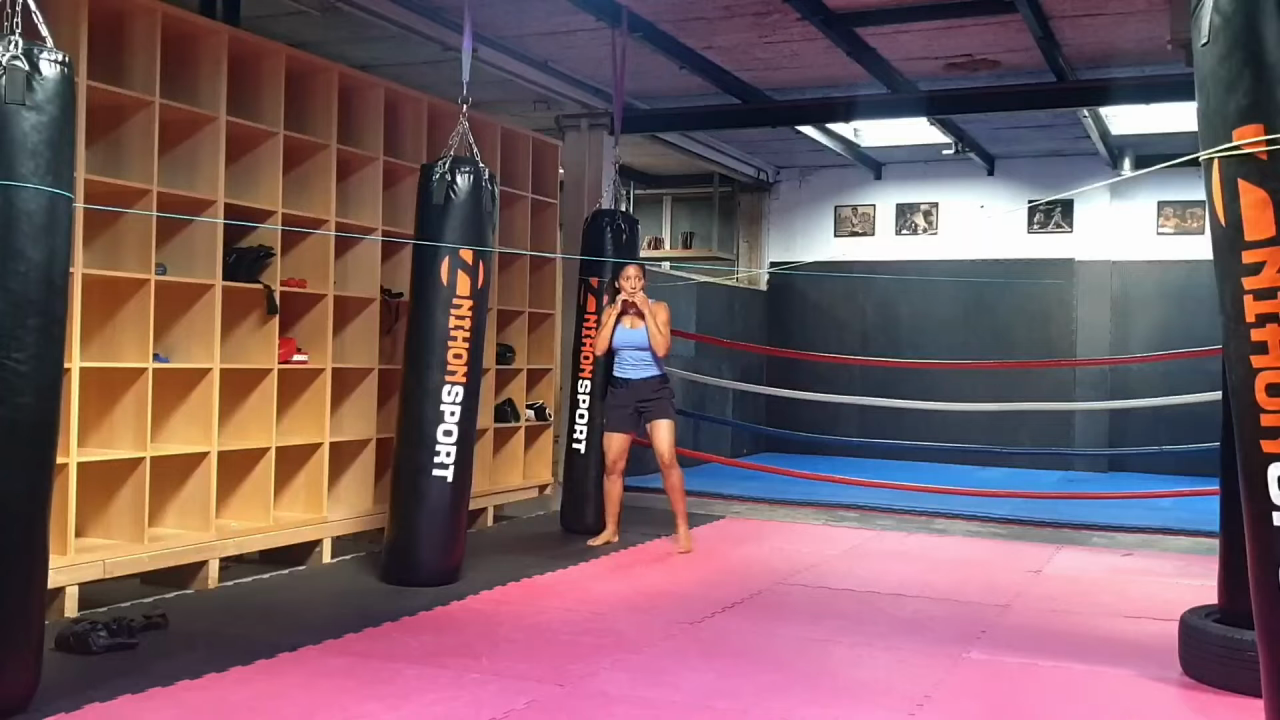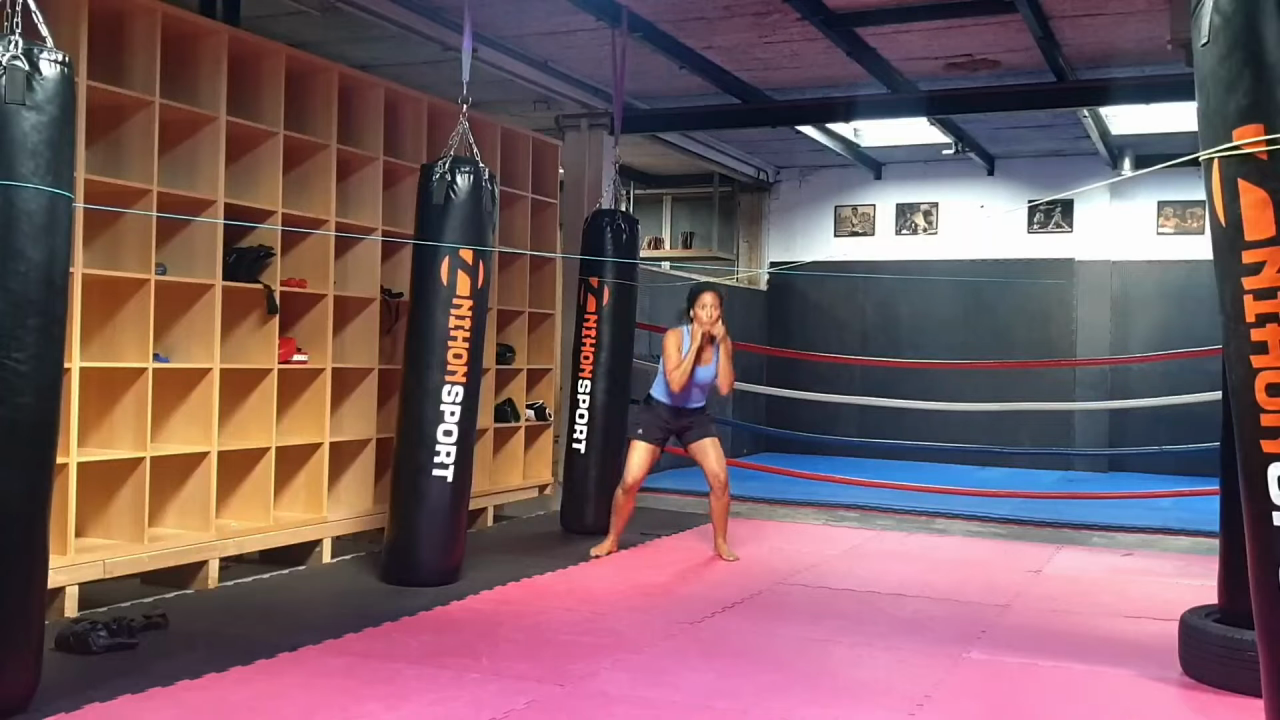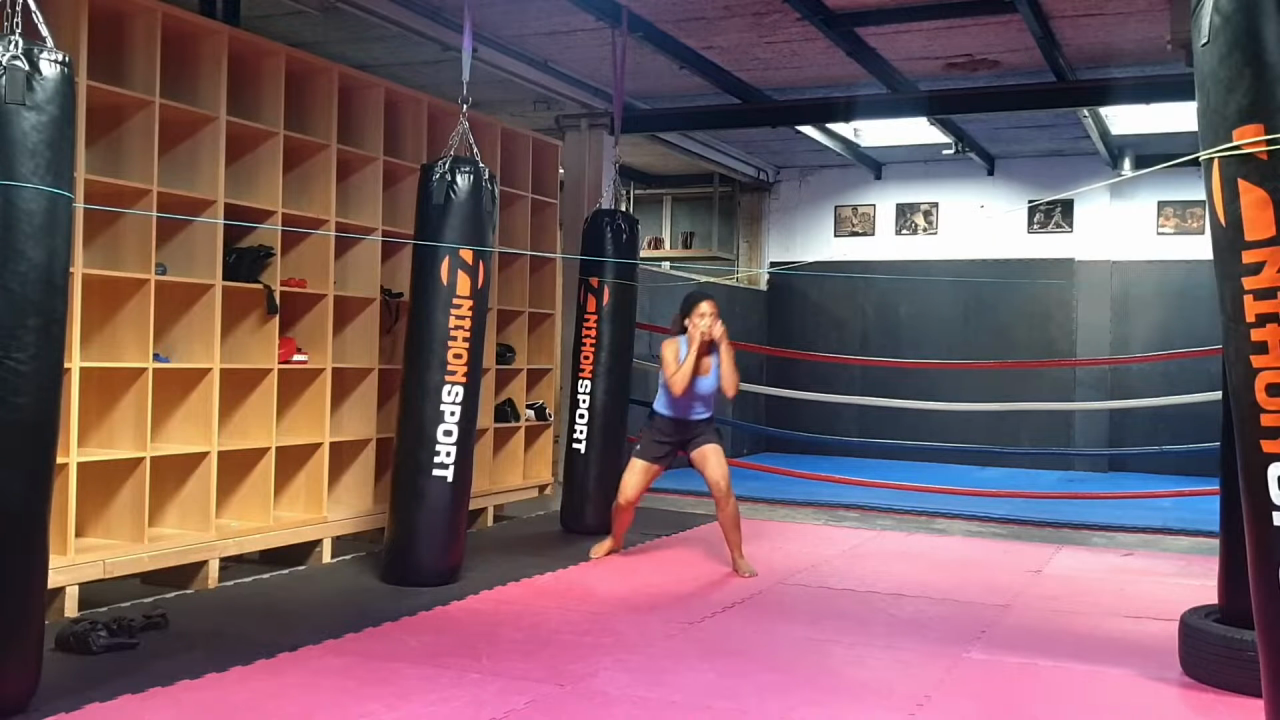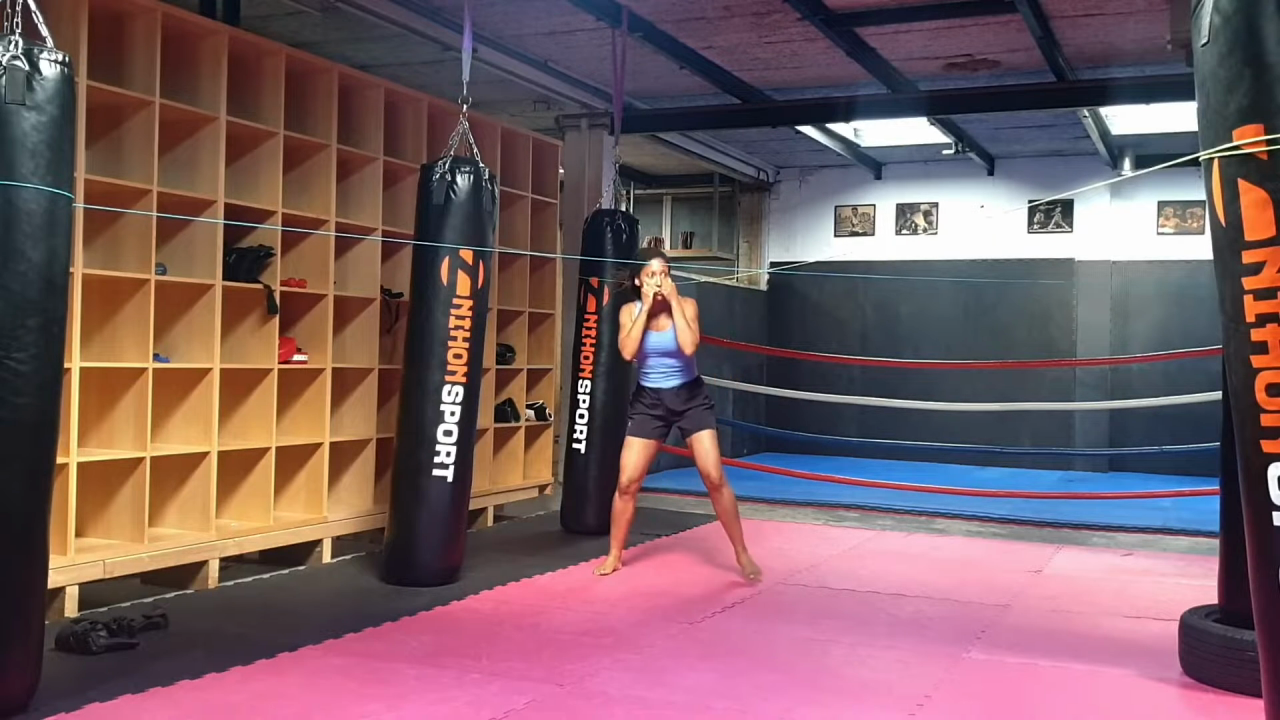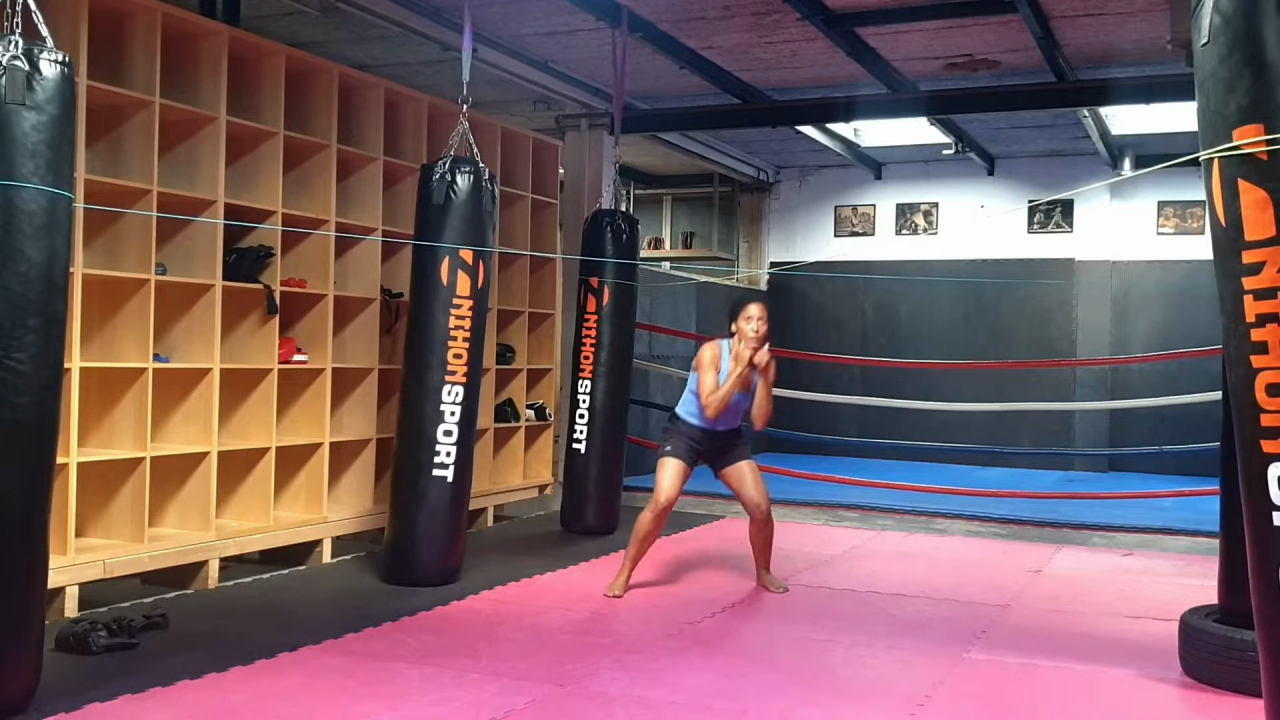
dt=1s
person 1, frame 1
left shoulder: (658, 308)
right shoulder: (612, 310)
left elbow: (662, 349)
right elbow: (599, 350)
left wrist: (646, 312)
right wrist: (615, 311)
left hip: (654, 389)
right hip: (620, 390)
left knee: (667, 459)
right knee: (613, 465)
left ankle: (682, 527)
right ankle: (611, 529)
person 1, frame 2
left shoulder: (722, 342)
right shoulder: (675, 337)
left elbow: (725, 387)
right elbow: (675, 384)
left wrist: (722, 345)
right wrist: (695, 344)
left hip: (695, 416)
right hip: (658, 411)
left knee: (719, 478)
right knee: (631, 480)
left ankle: (721, 543)
right ankle: (612, 539)
person 1, frame 3
left shoulder: (721, 350)
right shoulder: (673, 346)
left elbow: (731, 391)
right elbow: (677, 389)
left wrist: (724, 345)
right wrist: (695, 347)
left hip: (701, 429)
right hip: (662, 427)
left knee: (722, 486)
right knee: (625, 497)
left ankle: (738, 557)
right ankle: (615, 540)
person 1, frame 4
left shoulder: (686, 304)
right shoulder: (630, 311)
left elbow: (689, 347)
right elbow: (628, 352)
left wrist: (674, 303)
right wrist: (646, 306)
left hip: (690, 397)
right hip: (649, 401)
left knee: (714, 478)
right knee: (627, 482)
left ankle: (741, 553)
right ankle: (615, 555)
person 1, frame 5
left shoulder: (765, 362)
right shoulder: (711, 352)
left elbow: (760, 421)
right elbow: (710, 408)
left wrist: (763, 374)
right wrist: (739, 368)
left hip: (728, 439)
right hip: (685, 432)
left knee: (760, 507)
right knee: (662, 501)
left ankle: (763, 573)
right ankle: (624, 573)
